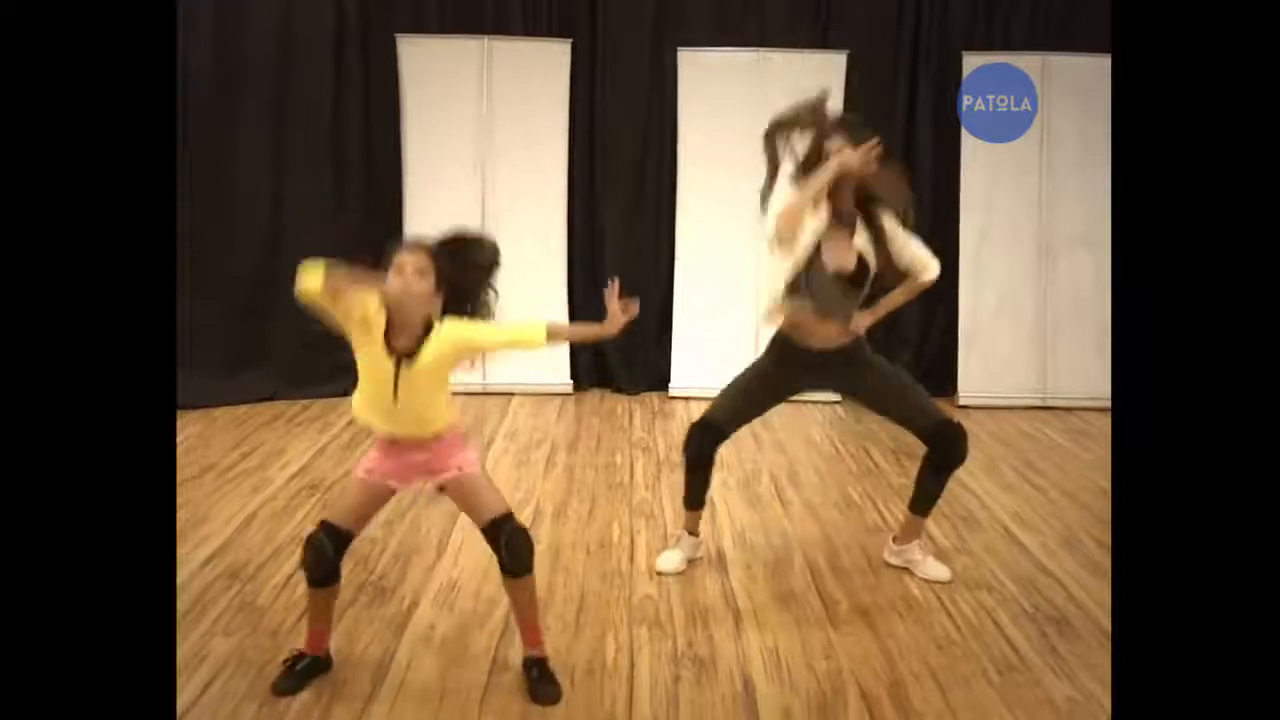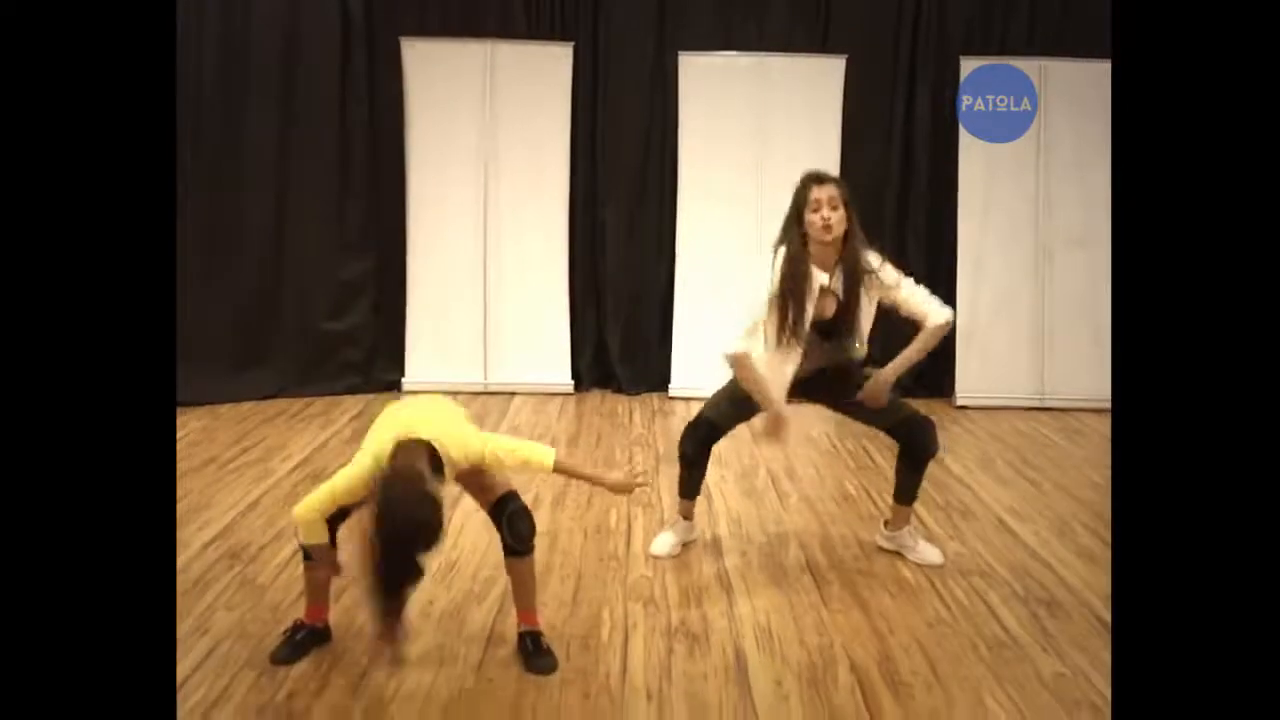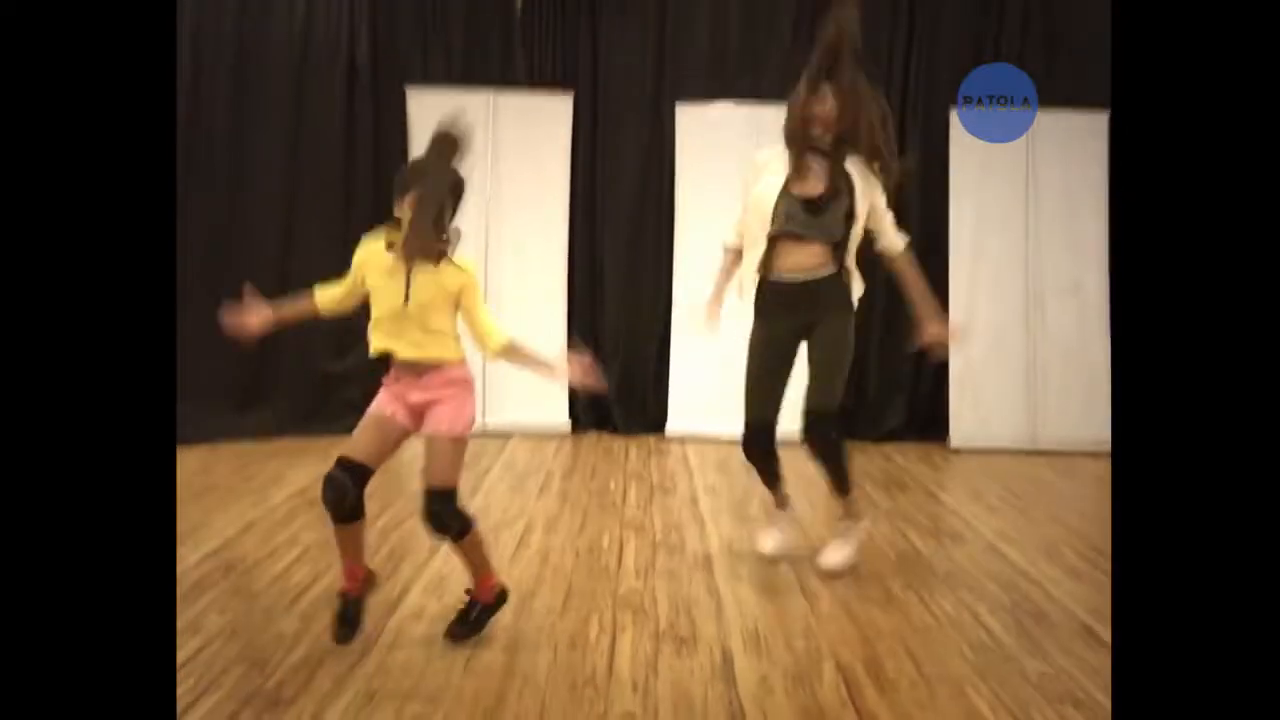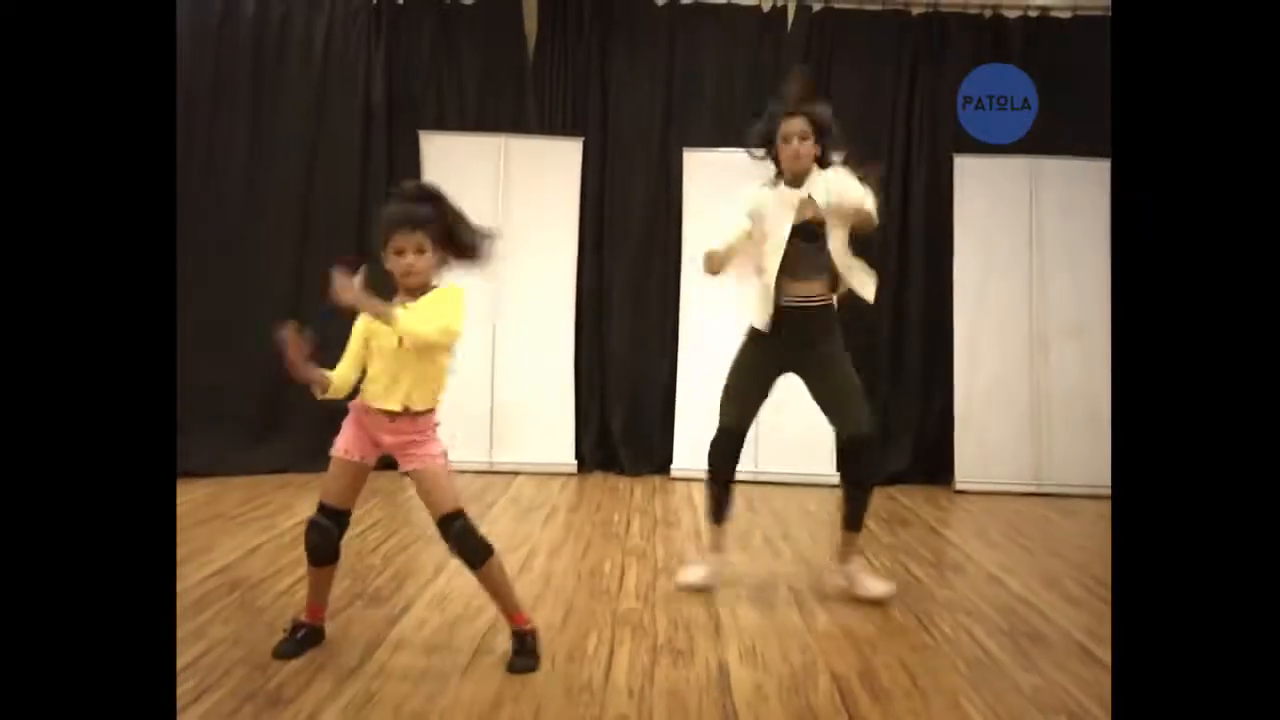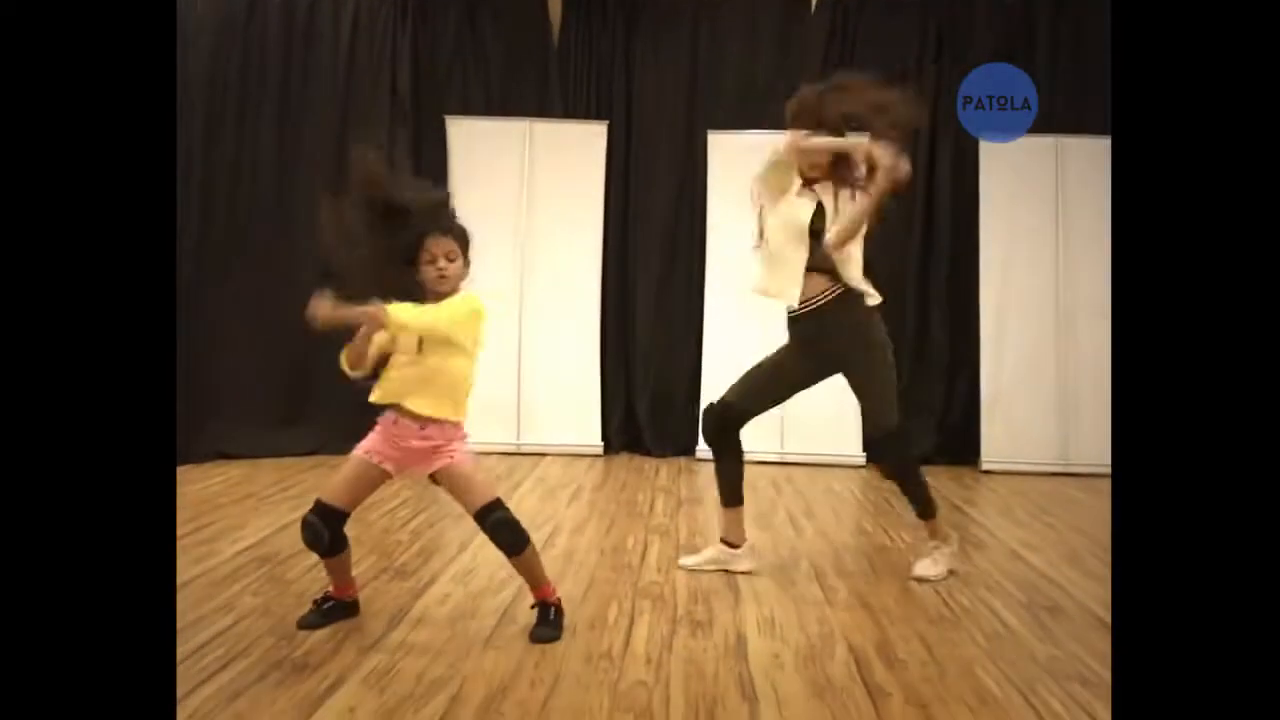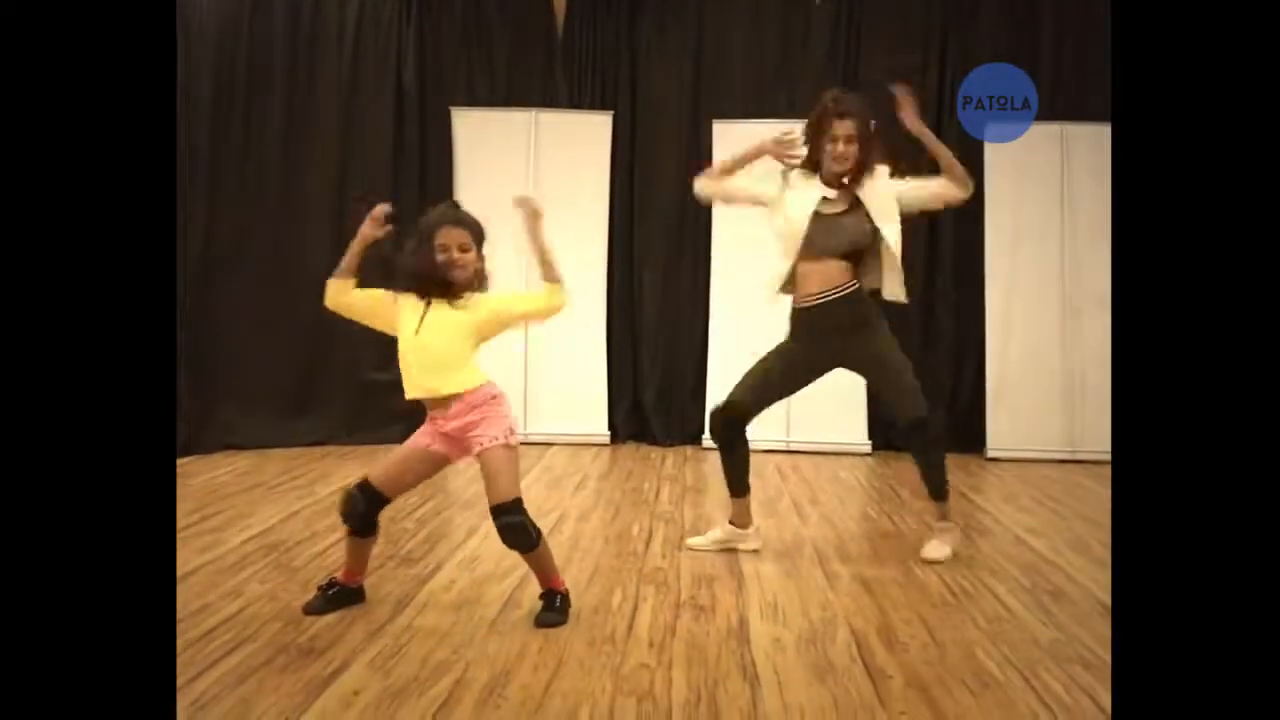
dt=0.4s
person 1, frame 1
left shoulder: (879, 224)
right shoulder: (800, 215)
left elbow: (927, 271)
right elbow: (782, 229)
left wrist: (872, 314)
right wrist: (829, 169)
left hip: (850, 356)
right hip: (791, 353)
left knee: (950, 438)
right knee: (703, 434)
left ankle: (907, 542)
right ankle: (690, 537)
person 1, frame 2
left shoulder: (870, 270)
right shoulder: (785, 273)
left elbow: (939, 319)
right elbow: (737, 351)
left wrist: (891, 372)
right wrist: (772, 408)
left hip: (838, 374)
right hip: (777, 371)
left knee: (919, 432)
right knee: (698, 433)
left ankle: (897, 528)
right ankle: (684, 522)
person 1, frame 3
left shoulder: (857, 174)
right shoulder: (770, 166)
left elbow: (891, 244)
right elbow: (741, 238)
left wrist: (927, 313)
right wrist: (720, 288)
left hip: (830, 300)
right hip: (775, 303)
left knee: (818, 421)
right knee: (757, 435)
left ankle: (849, 520)
right ankle: (781, 513)
person 1, frame 4
left shoulder: (836, 183)
right shoulder: (765, 203)
left elbow: (865, 214)
right elbow: (730, 254)
left wrist: (833, 208)
right wrist: (719, 257)
left hip: (820, 334)
right hip: (770, 332)
left knee: (862, 443)
right knee: (728, 439)
left ankle: (850, 558)
right ankle: (711, 551)
person 1, frame 5
left shoulder: (849, 193)
right shoulder: (775, 186)
left elbow: (855, 218)
right elbow: (792, 147)
right wrist: (868, 149)
left hip: (853, 329)
right hip: (806, 339)
left knee: (890, 449)
right knee: (720, 418)
left ankle: (936, 538)
right ankle: (731, 543)
person 1, frame 6
left shoulder: (879, 190)
right shoulder: (791, 188)
left elbow: (960, 189)
right elbow: (704, 186)
left wrist: (919, 131)
right wrist: (761, 150)
left hip: (863, 328)
right hip: (808, 334)
left knee: (919, 425)
right knee: (726, 418)
left ankle: (943, 525)
right ankle: (741, 524)
person 2, frame 1
left shoulder: (450, 337)
right shoulder: (364, 318)
left elbow: (529, 333)
right elbow: (308, 285)
left wrist: (600, 329)
right wrist: (372, 291)
left hip: (443, 446)
right hip: (390, 450)
left knee: (511, 538)
right knee: (323, 546)
left ankle: (535, 655)
right ankle: (315, 652)
person 2, frame 2
left shoulder: (464, 449)
right shoulder: (370, 468)
left elbow: (540, 455)
right elbow: (304, 515)
left wrist: (604, 480)
right wrist: (323, 562)
left hip: (448, 448)
right hip: (397, 440)
left knee: (516, 521)
right knee: (317, 525)
left ankle: (529, 630)
right ankle: (314, 622)
person 2, frame 3
left shoulder: (457, 274)
right shoulder: (370, 253)
left elbow: (491, 339)
right elbow: (341, 297)
left wrist: (552, 369)
right wrist: (272, 315)
left hip: (446, 390)
right hip: (398, 388)
left knee: (439, 508)
right knee: (339, 485)
left ankle: (487, 592)
right ankle: (354, 583)
person 2, frame 4
left shoulder: (448, 300)
right shoulder: (369, 319)
left elbow: (421, 332)
right elbow: (338, 384)
left wrist: (360, 302)
right wrist: (303, 369)
left hip: (417, 428)
right hip: (366, 421)
left knee: (459, 532)
right knee: (324, 528)
left ankle: (522, 631)
right ankle: (311, 623)
person 2, frame 5
left shoulder: (470, 307)
right shoulder: (397, 315)
left elbow: (412, 320)
right elbow: (355, 367)
left wrist: (340, 315)
right wrist: (368, 328)
left hip: (443, 438)
right hip: (391, 432)
left knee: (497, 522)
right knee: (318, 523)
left ankle: (548, 601)
right ankle: (343, 596)
person 2, frame 6
left shoulder: (485, 306)
right shoulder: (404, 305)
left elbow: (552, 300)
right elbow: (336, 298)
left wrist: (535, 235)
right wrist: (362, 241)
left hip: (481, 412)
right hip: (438, 424)
left knee: (511, 519)
right knee: (360, 500)
left ankle: (554, 591)
right ankle: (349, 583)
